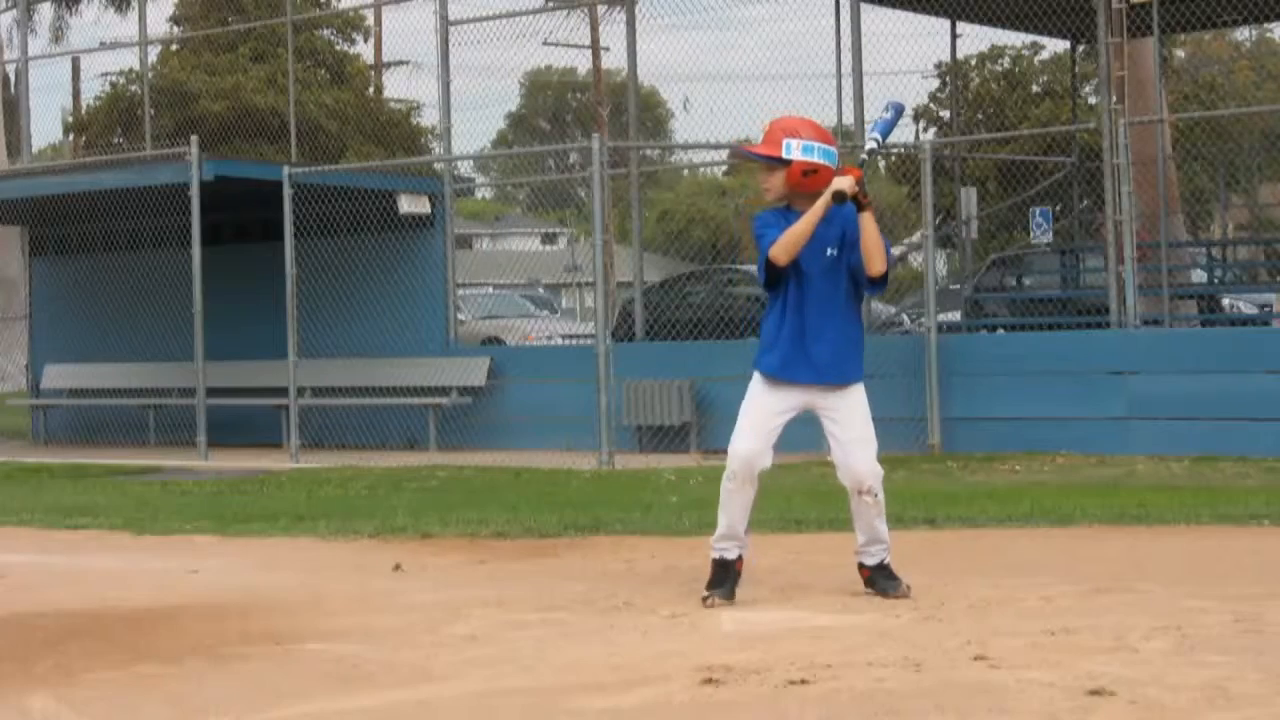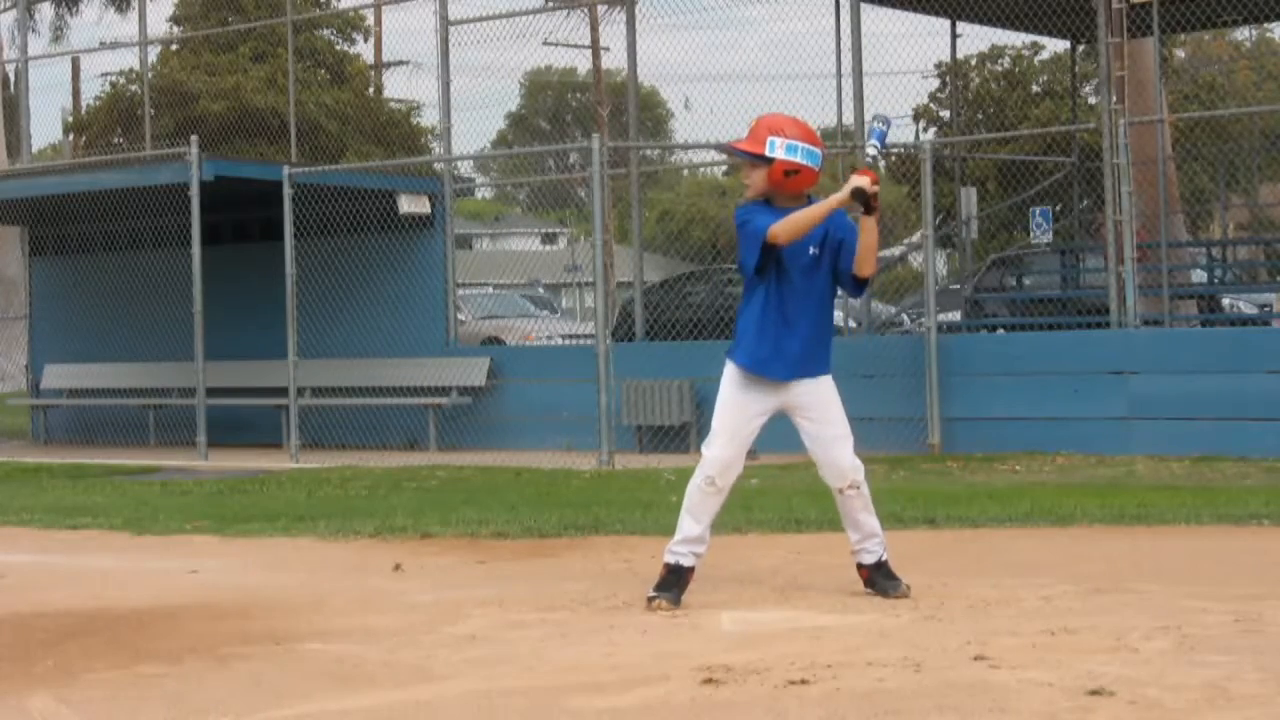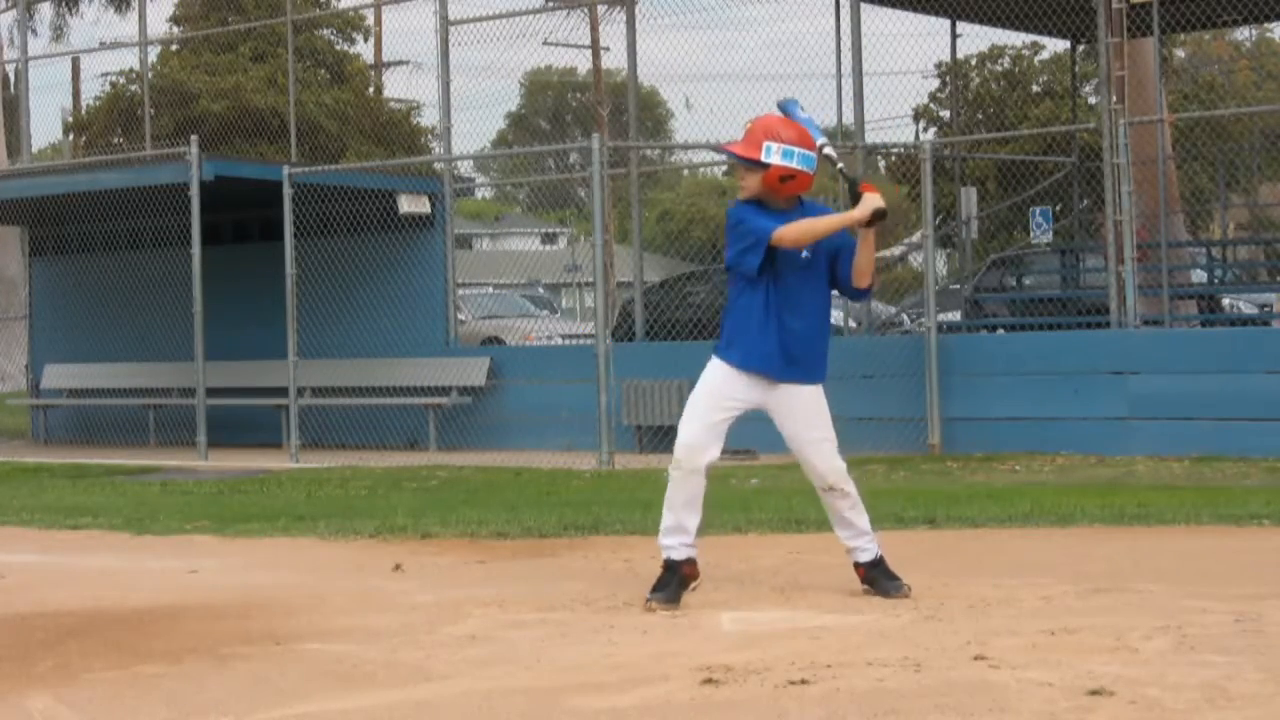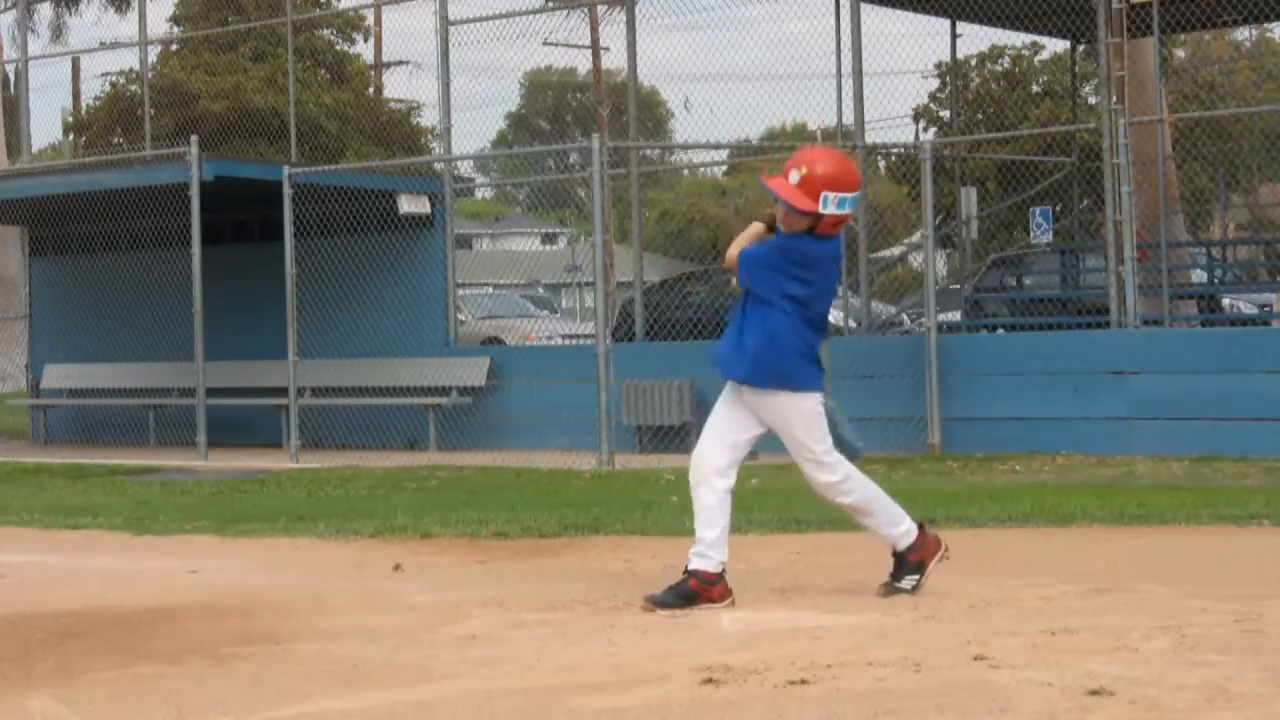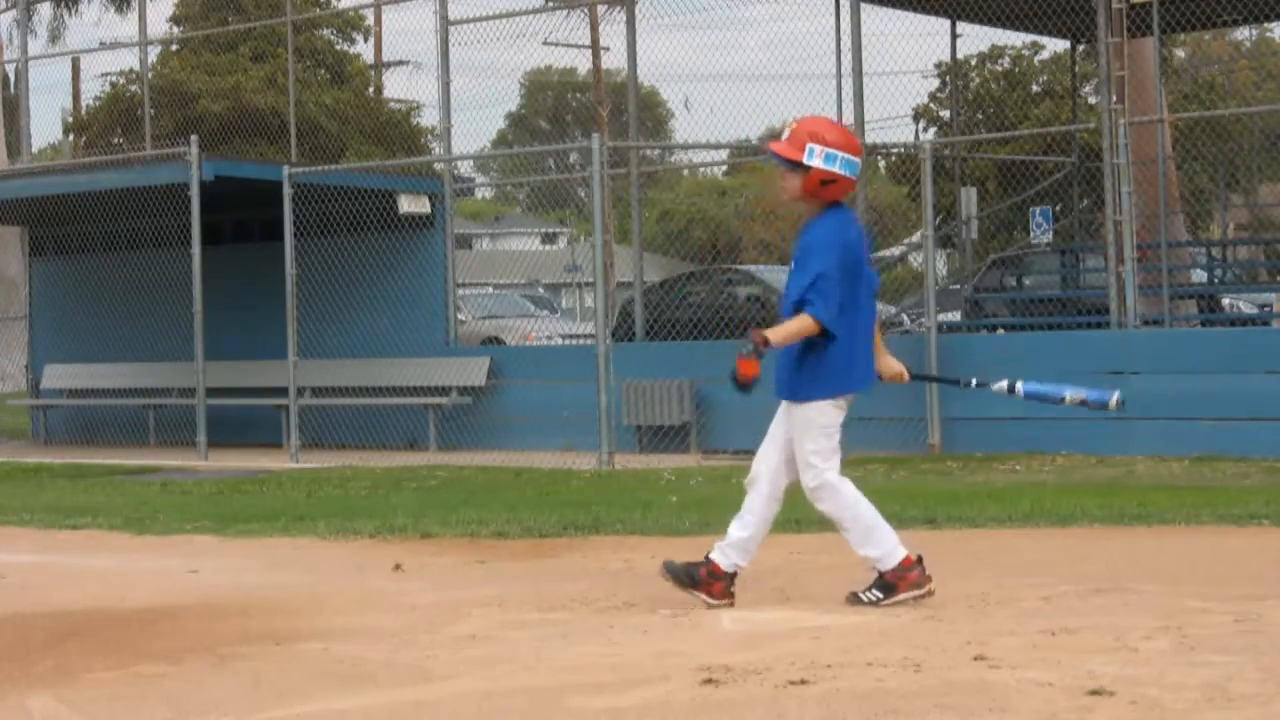
dt=1s
person 1, frame 1
left shoulder: (848, 221)
right shoulder: (768, 221)
left elbow: (875, 270)
right elbow: (779, 255)
left wrist: (862, 205)
right wrist: (825, 200)
left hip: (838, 372)
right hip: (778, 369)
left knee: (862, 471)
right knee: (742, 458)
left ankle: (875, 562)
right ankle: (727, 559)
person 1, frame 2
left shoulder: (832, 222)
right shoulder: (750, 215)
left elbow: (862, 271)
right elbow: (781, 233)
left wrist: (868, 211)
right wrist: (842, 196)
left hip: (810, 371)
right hip: (751, 368)
left knee: (844, 468)
right knee: (716, 465)
left ankle: (872, 562)
right ankle: (678, 565)
person 1, frame 3
left shoulder: (825, 219)
right shoulder: (743, 215)
left elbow: (860, 282)
right elbow: (788, 237)
left wrist: (869, 225)
right wrist: (855, 214)
left hip: (797, 371)
right hip: (734, 364)
left knee: (828, 470)
right knee: (688, 453)
left ankle: (869, 561)
right ankle: (678, 562)
person 1, frame 4
left shoulder: (809, 248)
right shoulder: (801, 234)
left elbow: (736, 257)
left wrist: (758, 227)
left hip: (788, 383)
right hip: (746, 378)
left knee: (828, 474)
right knee: (707, 466)
left ankle: (914, 543)
right ankle: (706, 575)
person 1, frame 5
left shoulder: (829, 235)
right shoulder: (831, 226)
left elbow: (819, 316)
right elbow: (862, 293)
left wrist: (766, 338)
right wrist: (880, 356)
left hip: (822, 374)
right hip: (809, 375)
left knee: (820, 480)
right knee: (769, 473)
left ankle: (902, 569)
right ankle: (720, 572)
